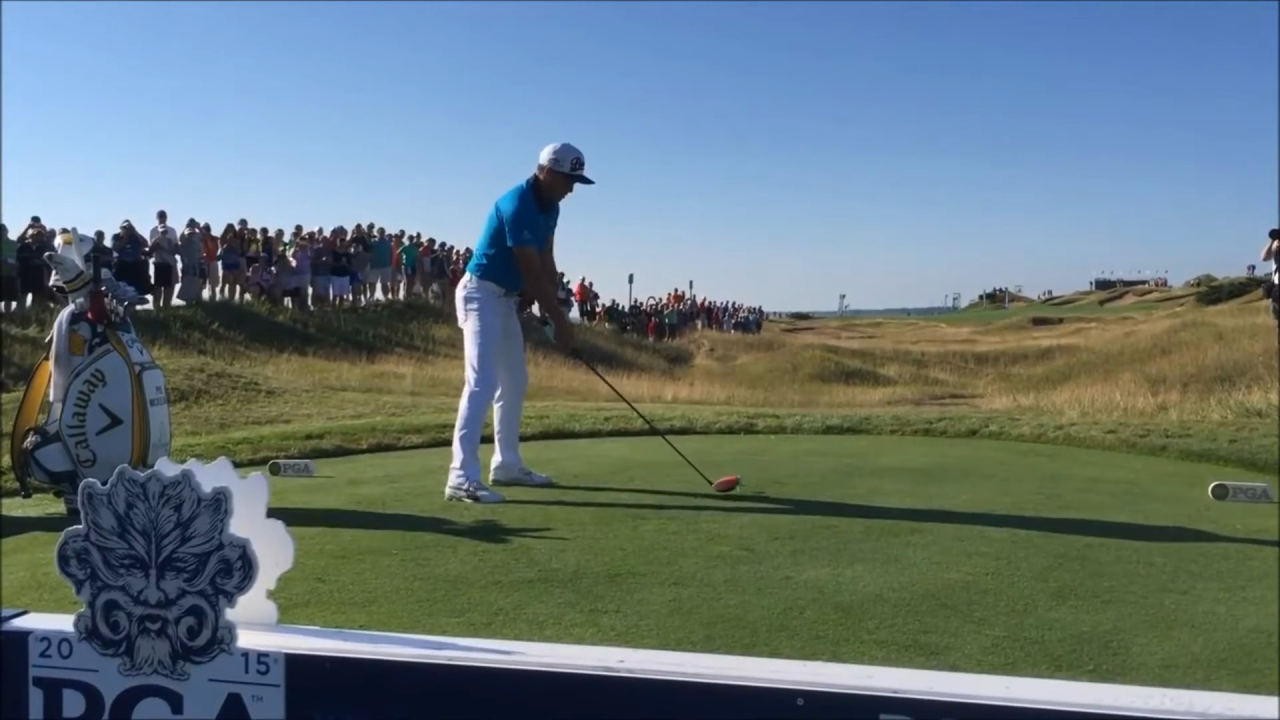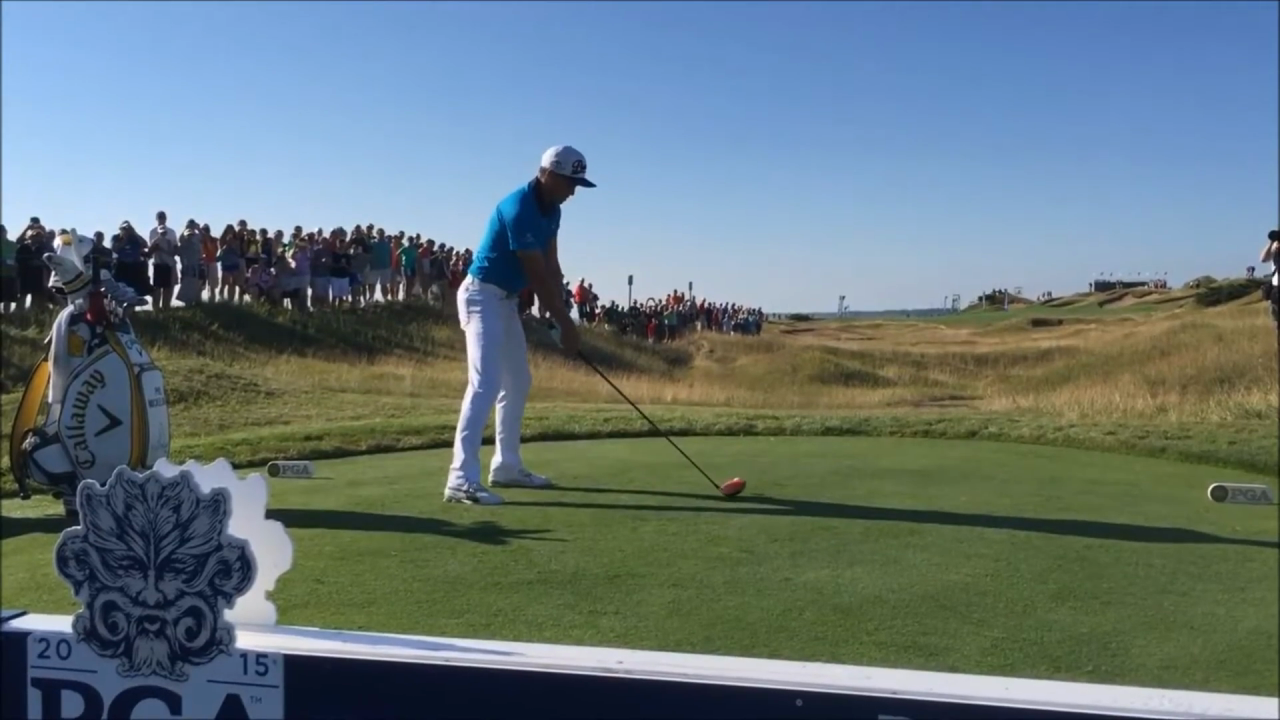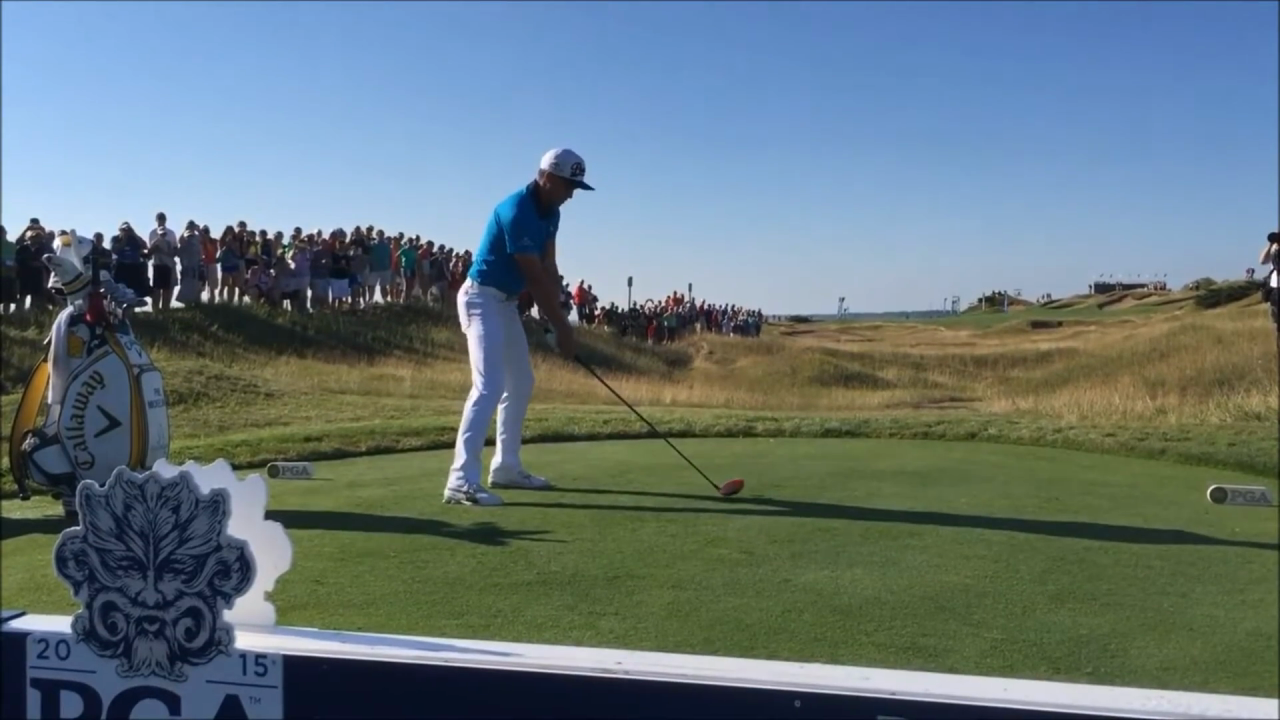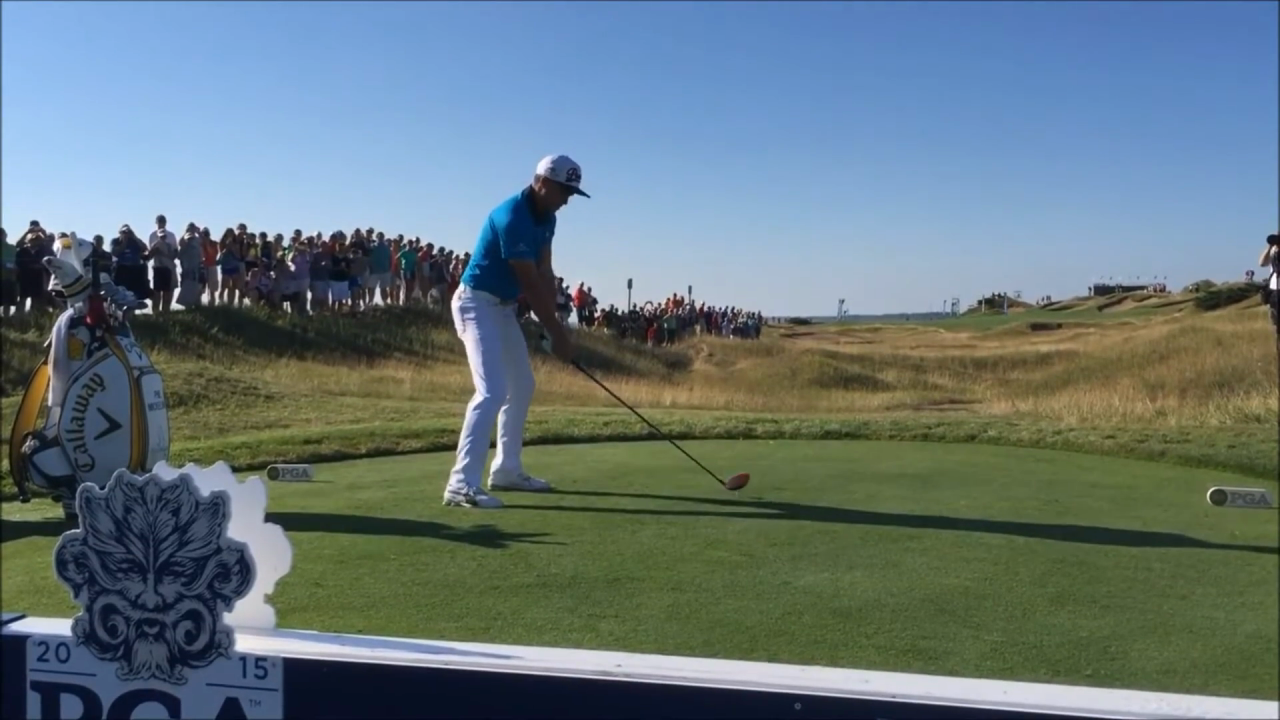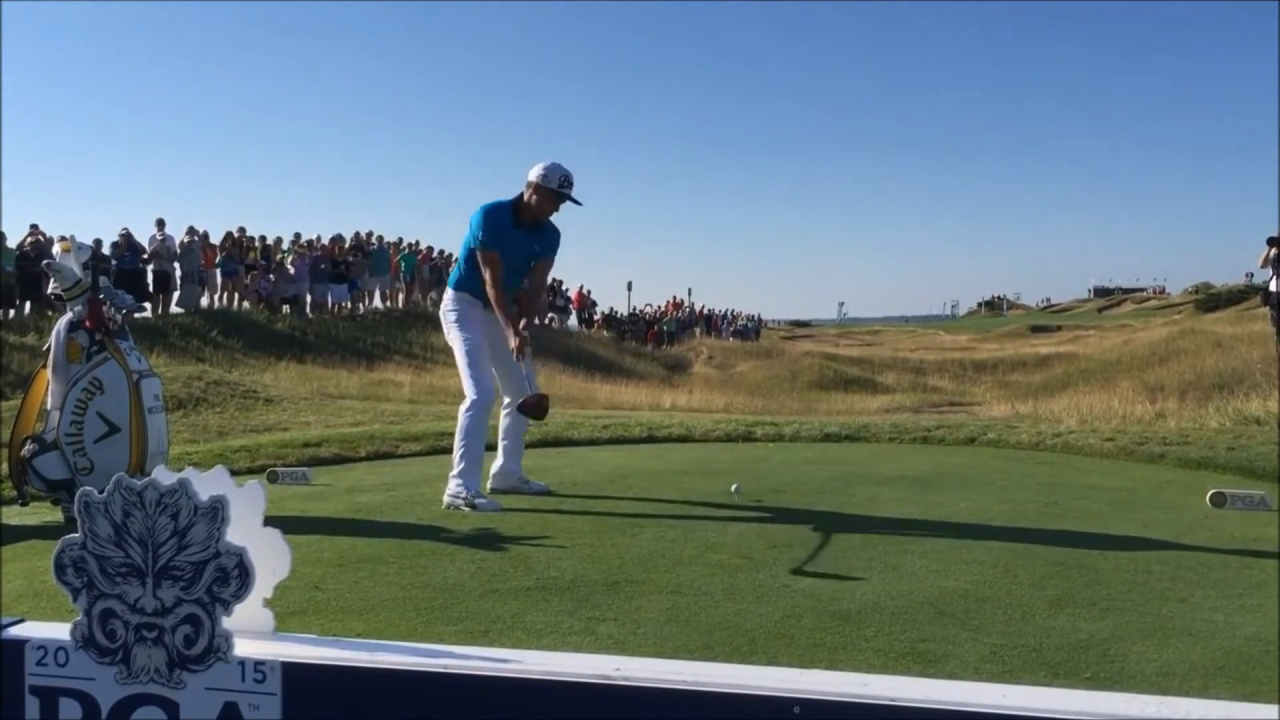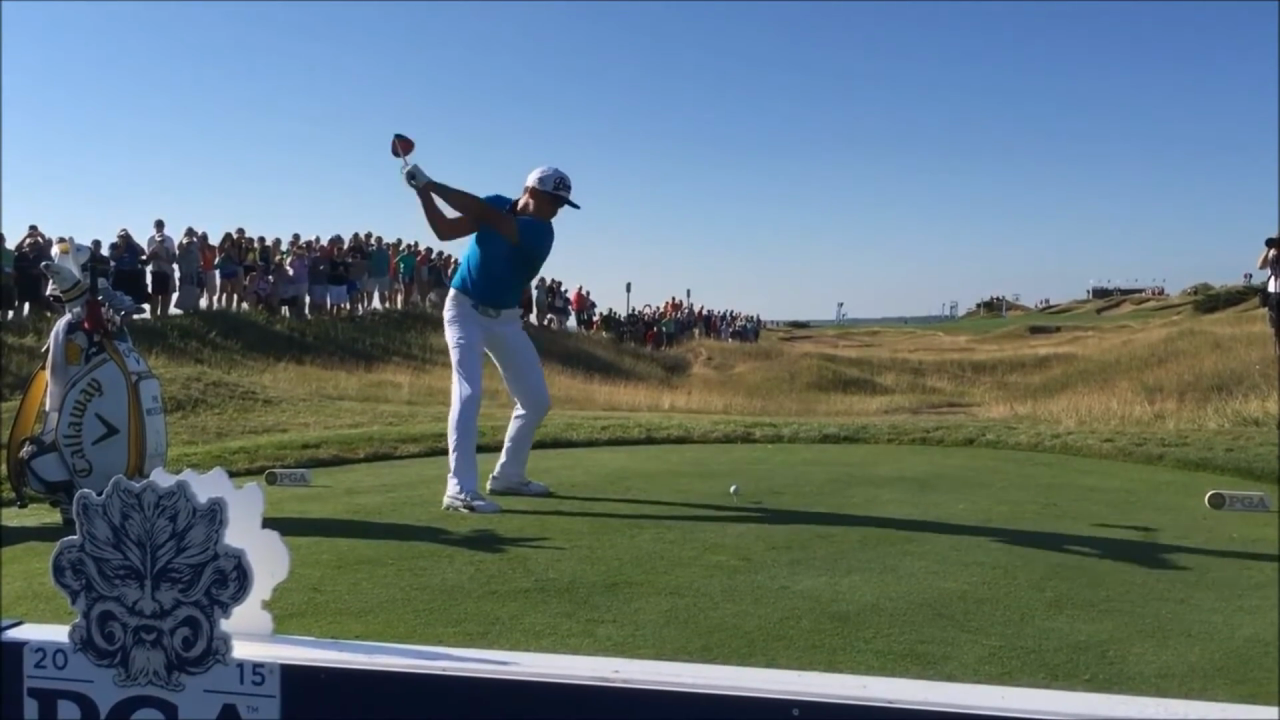
dt=0.3s
person 1, frame 1
left shoulder: (549, 208)
right shoulder: (517, 206)
left elbow: (547, 266)
right elbow: (531, 273)
left wrist: (555, 316)
right wrist: (560, 320)
left hip: (504, 297)
right hip: (481, 294)
left knee: (514, 381)
right knee: (482, 382)
left ankle: (507, 465)
right ankle: (462, 478)
person 1, frame 2
left shoulder: (551, 211)
right shoulder: (519, 209)
left elbow: (552, 268)
right elbow: (538, 275)
left wrist: (561, 319)
right wrist: (566, 323)
left hip: (506, 299)
right hip: (483, 297)
left knee: (517, 382)
right knee: (486, 384)
left ankle: (506, 466)
right ankle: (462, 479)
person 1, frame 3
left shoulder: (550, 213)
right shoulder: (517, 212)
left elbow: (549, 270)
right elbow: (535, 278)
left wrist: (557, 321)
right wrist: (561, 326)
left hip: (506, 302)
right hip: (483, 299)
left knee: (520, 384)
right knee: (489, 386)
left ankle: (506, 467)
right ankle: (461, 480)
person 1, frame 4
left shoulder: (546, 219)
right shoulder: (512, 218)
left elbow: (545, 275)
right elbow: (530, 284)
left wrist: (553, 326)
right wrist: (556, 331)
left hip: (503, 306)
right hip: (478, 304)
left knee: (521, 387)
right knee: (492, 391)
left ankle: (506, 469)
right ankle: (462, 483)
person 1, frame 5
left shoulder: (549, 236)
right shoulder: (489, 216)
left elbow: (535, 286)
right elbow: (493, 279)
left wrist: (522, 326)
right wrist: (510, 330)
left hip: (500, 313)
right hip: (463, 308)
left knee: (522, 392)
right knee: (481, 394)
left ankle: (507, 473)
right ankle: (461, 487)
person 1, frame 6
left shoulder: (539, 235)
right shoulder: (496, 204)
left elbow: (485, 216)
right elbow: (446, 229)
left wrist: (432, 185)
right wrist: (424, 192)
left hip: (506, 319)
right hip: (464, 310)
left knee: (537, 400)
right knee: (467, 394)
left ankle: (508, 475)
right ankle: (460, 488)
person 2, frame 1
left shoulder: (75, 318)
right shoulder: (109, 306)
left elbow: (63, 378)
left wrist: (51, 427)
left knee: (38, 450)
left ankle: (81, 493)
person 2, frame 2
left shoulder: (75, 319)
right shoulder: (107, 306)
left elbow: (62, 379)
left wrist: (49, 430)
left knee: (37, 452)
left ankle: (80, 495)
person 2, frame 3
left shoulder: (74, 320)
right shoulder: (108, 306)
left elbow: (62, 381)
left wrist: (50, 429)
left knee: (37, 451)
left ankle: (78, 496)
person 2, frame 4
left shoulder: (73, 321)
right shoulder: (107, 309)
left elbow: (62, 386)
left wrist: (50, 432)
left knee: (36, 456)
left ankle: (78, 499)
person 2, frame 5
left shoulder: (73, 327)
right shoulder: (107, 313)
left elbow: (61, 387)
left wrist: (53, 434)
left knee: (36, 458)
left ankle: (78, 501)
person 2, frame 6
left shoulder: (72, 328)
right shoulder: (106, 315)
left elbow: (60, 389)
left wrist: (49, 438)
left knee: (34, 461)
left ankle: (76, 502)
